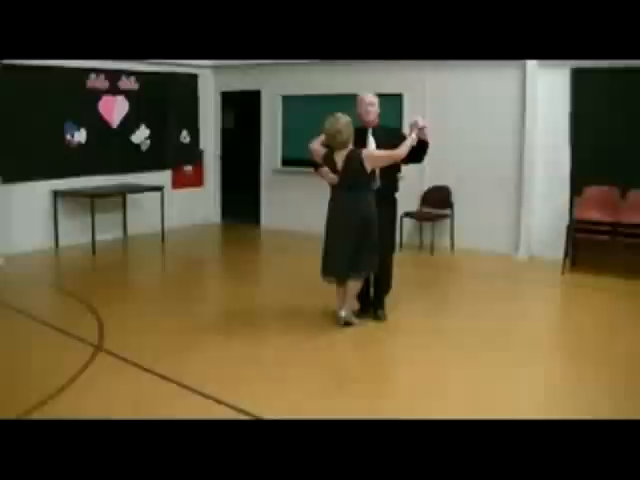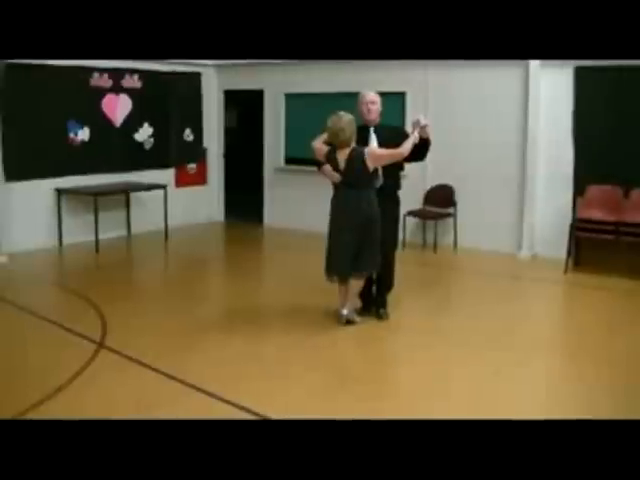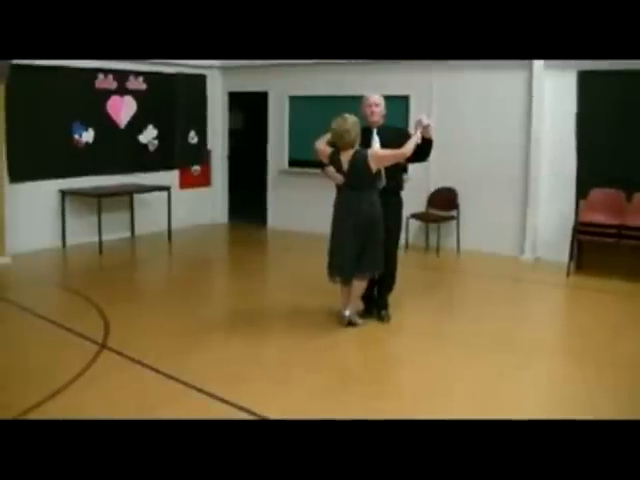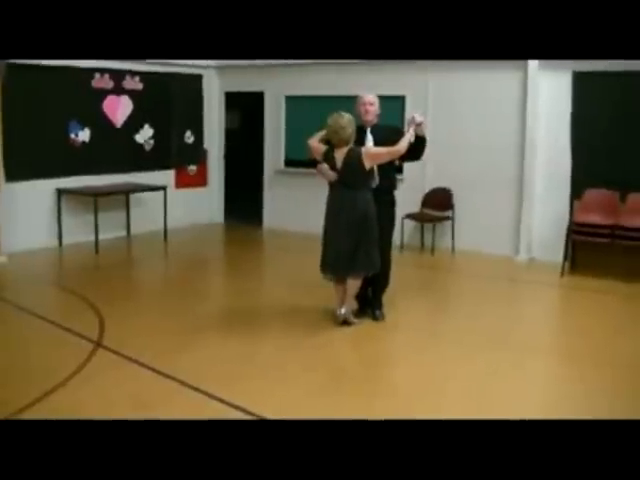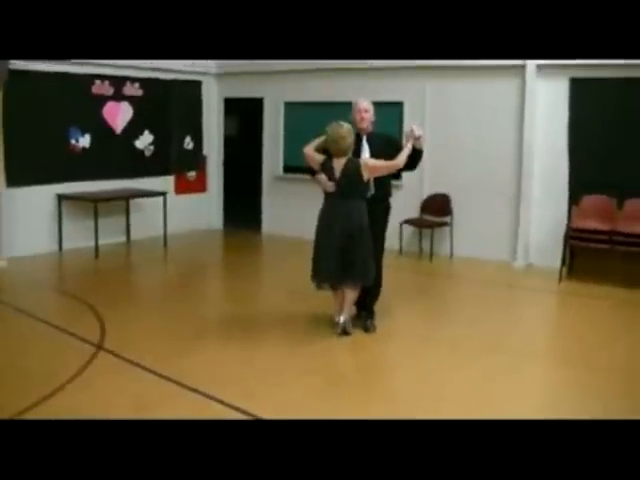
dt=0.4s
person 1, frame 1
left shoulder: (393, 135)
left elbow: (414, 156)
left wrist: (421, 137)
right wrist: (323, 170)
left hip: (385, 202)
left knee: (384, 252)
left ankle: (379, 302)
right ankle: (364, 301)
person 1, frame 2
left shoulder: (395, 133)
left elbow: (416, 155)
left wrist: (423, 135)
right wrist: (325, 168)
left hip: (387, 200)
left knee: (386, 250)
left ankle: (381, 301)
right ankle: (366, 299)
person 1, frame 3
left shoulder: (394, 133)
left elbow: (419, 155)
left wrist: (426, 135)
right wrist: (330, 169)
left hip: (390, 202)
left knee: (388, 252)
left ankle: (382, 302)
right ankle: (369, 300)
person 1, frame 4
left shoulder: (391, 133)
left elbow: (413, 154)
left wrist: (419, 133)
right wrist: (322, 166)
left hip: (383, 201)
left knee: (382, 252)
left ankle: (376, 302)
right ankle: (363, 300)
person 1, frame 5
left shoulder: (387, 142)
left elbow: (408, 164)
left wrist: (417, 146)
right wrist: (319, 175)
left hip: (377, 209)
left knee: (373, 259)
left ankle: (368, 311)
right ankle: (361, 306)
person 2, frame 1
left shoulder: (326, 157)
right shoulder: (365, 156)
left elbow: (313, 145)
right elbow: (399, 154)
left wrist: (329, 134)
right wrist: (413, 136)
left hip: (338, 211)
right hip: (362, 212)
left knee: (341, 259)
right knee: (359, 263)
left ankle: (341, 307)
right ankle: (346, 310)
person 2, frame 2
left shoulder: (329, 155)
right shoulder: (367, 155)
left elbow: (316, 143)
right elbow: (401, 153)
left wrist: (331, 132)
right wrist: (415, 135)
left hip: (340, 209)
right hip: (364, 210)
left knee: (343, 257)
right knee: (361, 261)
left ankle: (343, 306)
right ankle: (348, 309)
person 2, frame 3
left shoulder: (332, 156)
right shoulder: (370, 156)
left elbow: (319, 143)
right elbow: (405, 152)
left wrist: (334, 133)
right wrist: (418, 134)
left hip: (343, 211)
right hip: (367, 212)
left knee: (346, 260)
right knee: (364, 263)
left ankle: (345, 308)
right ankle: (350, 310)
person 2, frame 4
left shoulder: (326, 154)
right shoulder: (364, 154)
left elbow: (312, 141)
right elbow: (398, 150)
left wrist: (329, 131)
right wrist: (411, 132)
left hip: (336, 209)
right hip: (360, 210)
left knee: (340, 258)
right knee: (358, 261)
left ankle: (340, 307)
right ankle: (346, 309)
person 2, frame 5
left shoulder: (323, 164)
right shoulder: (362, 166)
left elbow: (307, 150)
right elbow: (397, 164)
left wrist: (325, 138)
right wrist: (410, 144)
left hip: (330, 220)
right hip: (355, 221)
left knee: (335, 269)
right knee: (355, 271)
left ankle: (339, 314)
right ankle: (345, 316)
